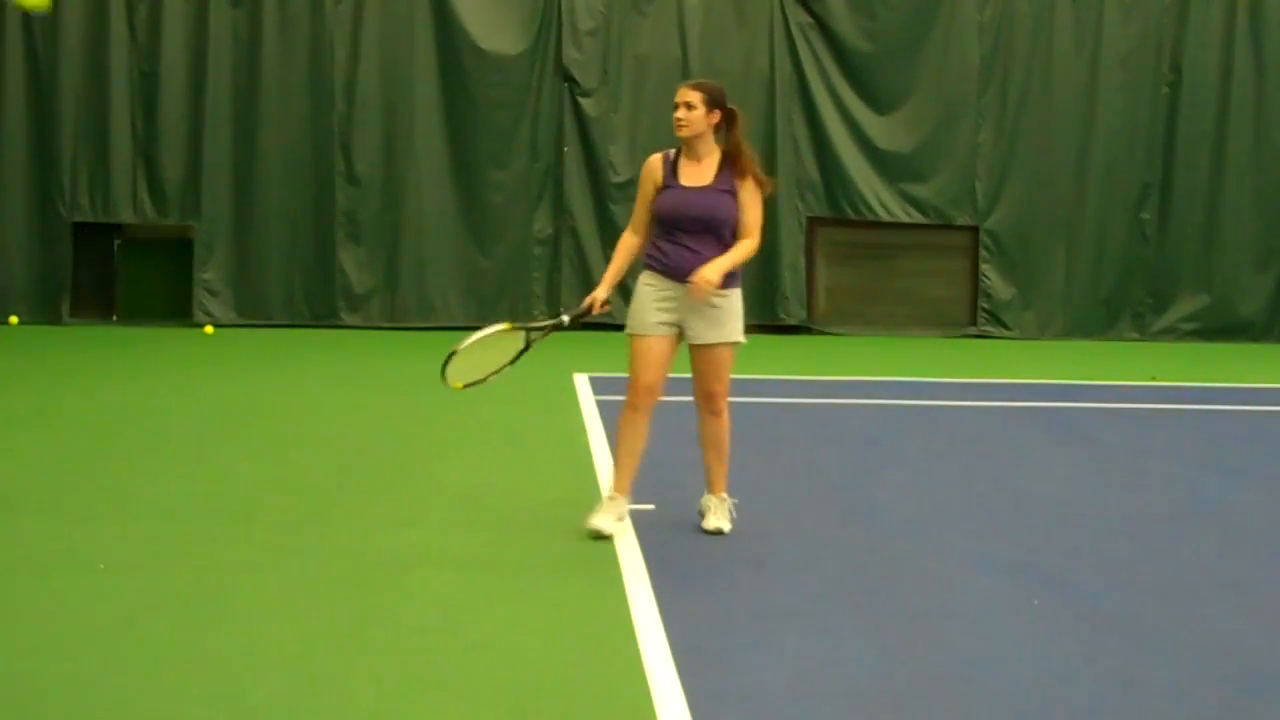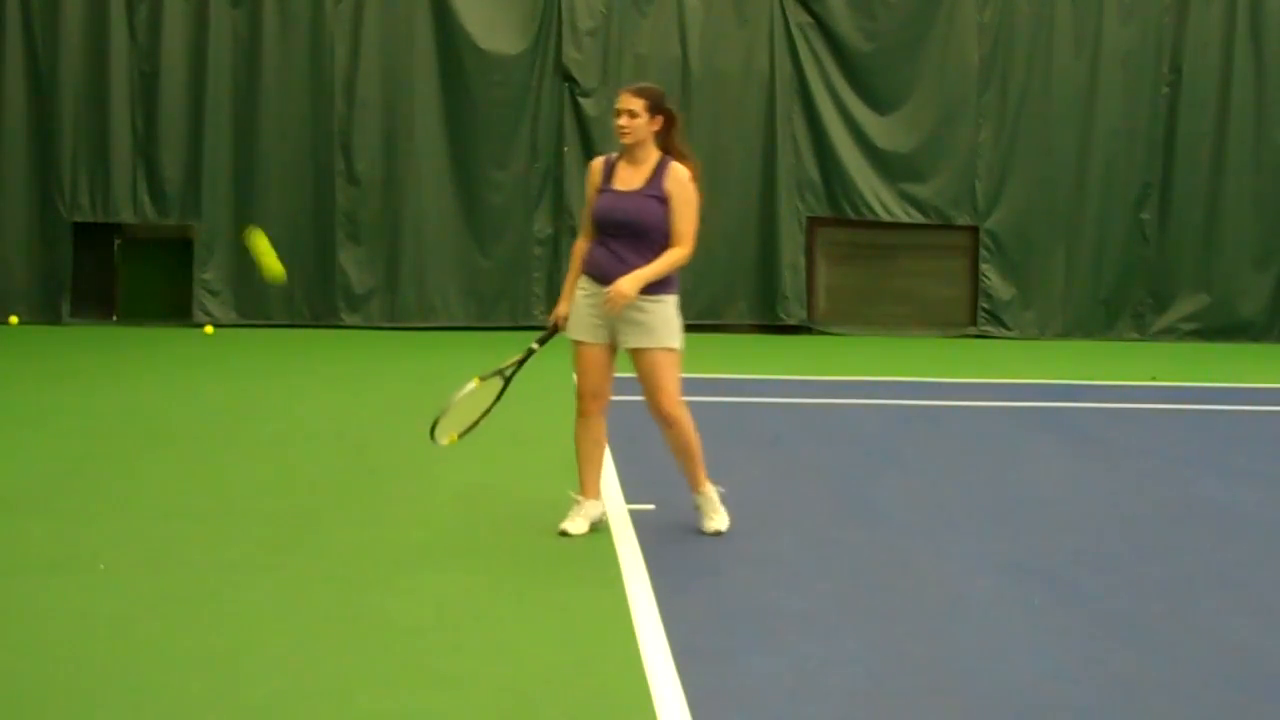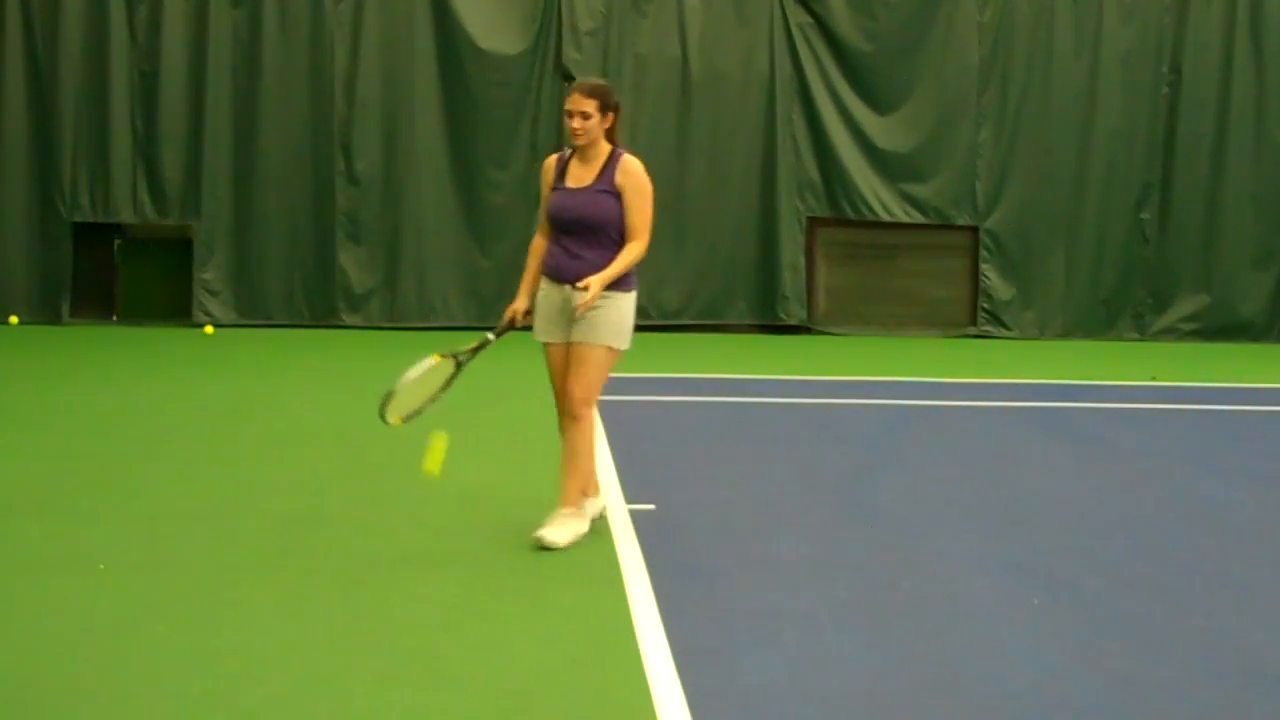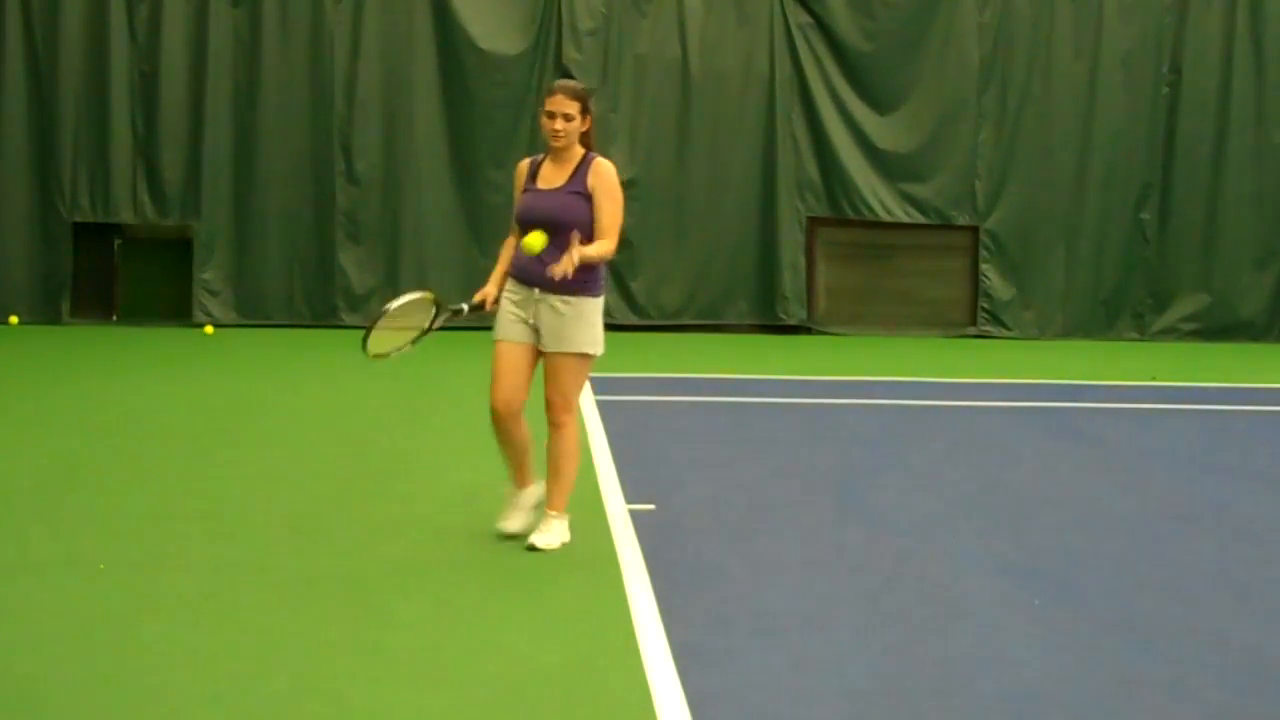
dt=0.3s
person 1, frame 1
left shoulder: (739, 171)
right shoulder: (657, 166)
left elbow: (750, 240)
right elbow: (636, 232)
left wrist: (717, 268)
right wrist: (606, 284)
left hip: (716, 297)
right hip: (656, 290)
left knee: (713, 401)
right knee: (640, 394)
left ankle: (717, 497)
right ankle: (617, 498)
person 1, frame 2
left shoulder: (676, 175)
right shoulder: (599, 169)
left elbow: (682, 248)
right elbow: (585, 237)
left wrist: (637, 278)
right wrist: (567, 295)
left hip: (651, 303)
right hip: (593, 297)
left knee: (667, 407)
right knee: (590, 402)
left ankle: (704, 491)
right ankle: (589, 500)
person 1, frame 3
left shoulder: (628, 169)
right shoulder: (554, 166)
left elbow: (638, 241)
left wrist: (604, 276)
right wrist: (524, 293)
left hip: (607, 300)
right hip: (554, 295)
left knee: (579, 404)
right knee: (567, 405)
left ankle: (567, 511)
right ankle: (590, 496)
person 1, frame 4
left shoulder: (600, 171)
right shoulder: (527, 169)
left elbow: (608, 243)
left wrist: (579, 254)
right wrist: (495, 281)
left hip: (574, 303)
right hip: (519, 298)
left knee: (560, 410)
right knee: (503, 406)
left ankle: (557, 514)
right ankle: (525, 488)
